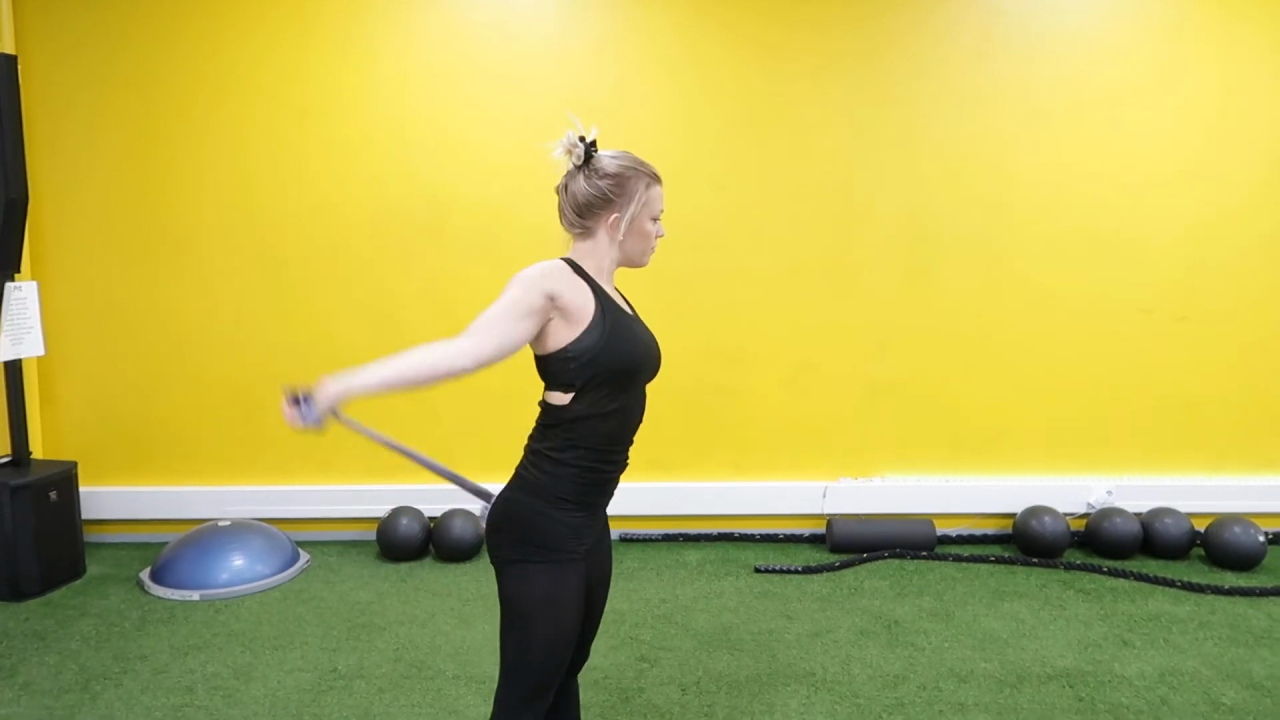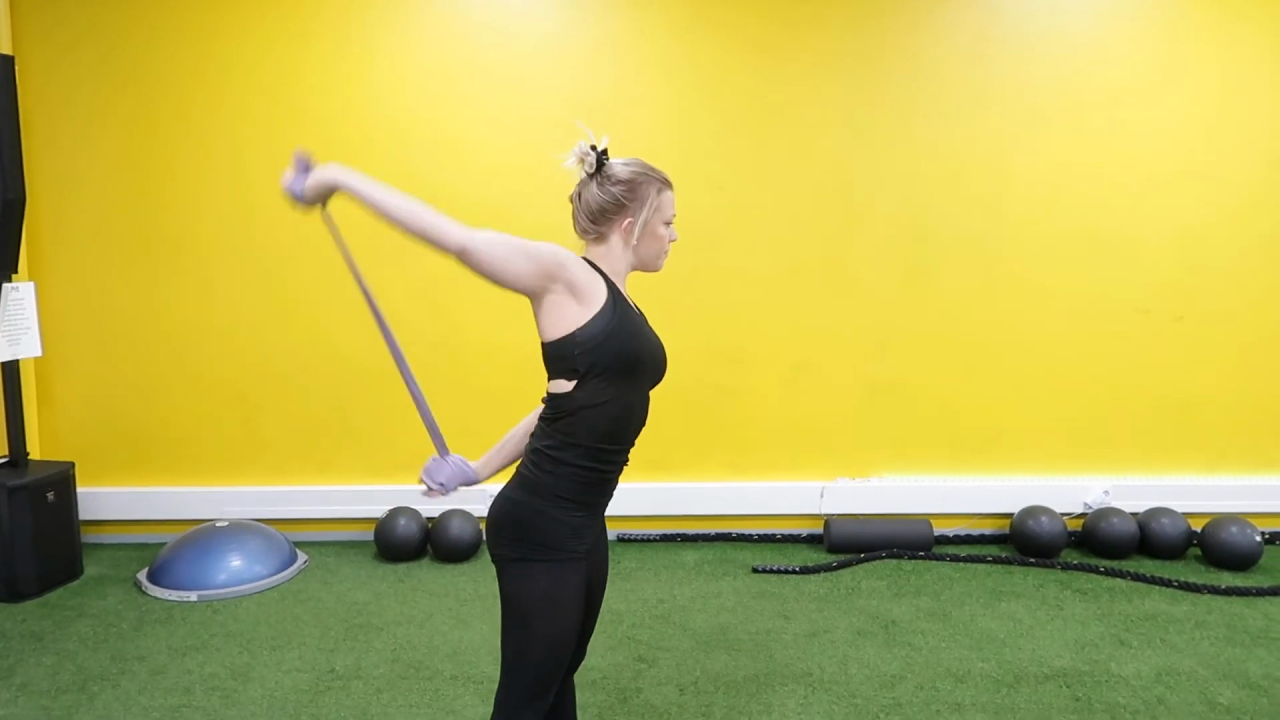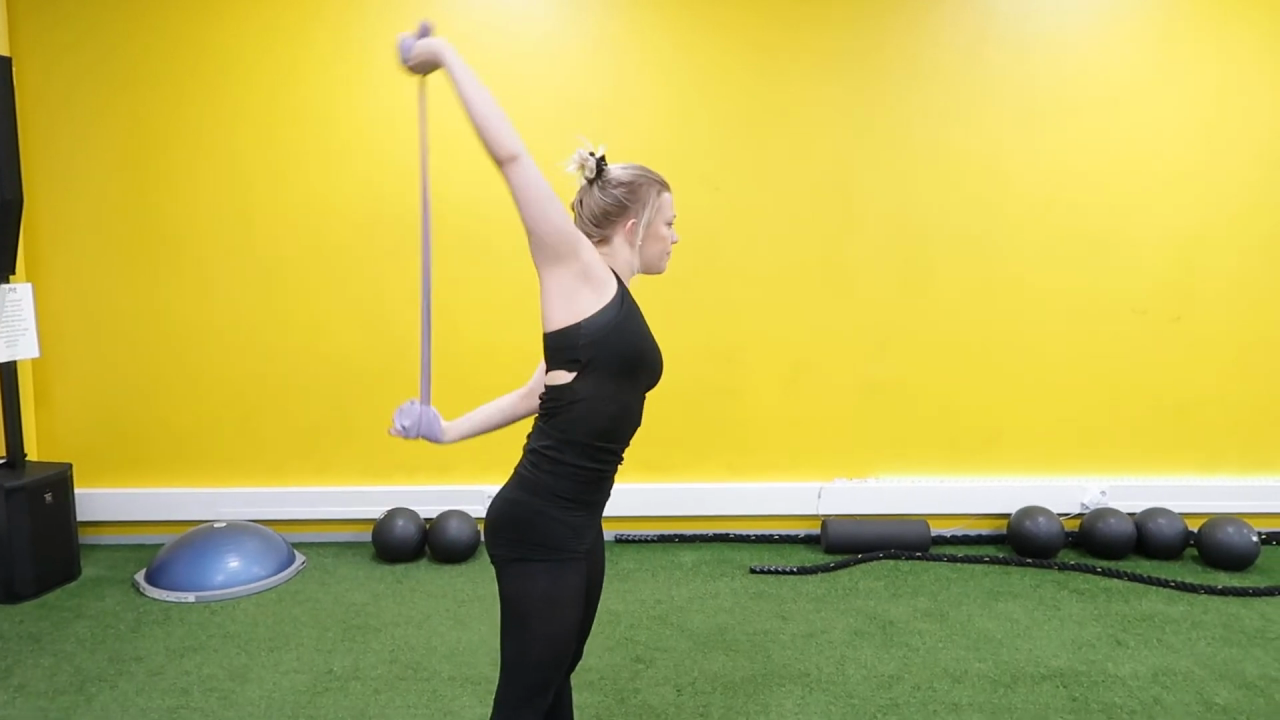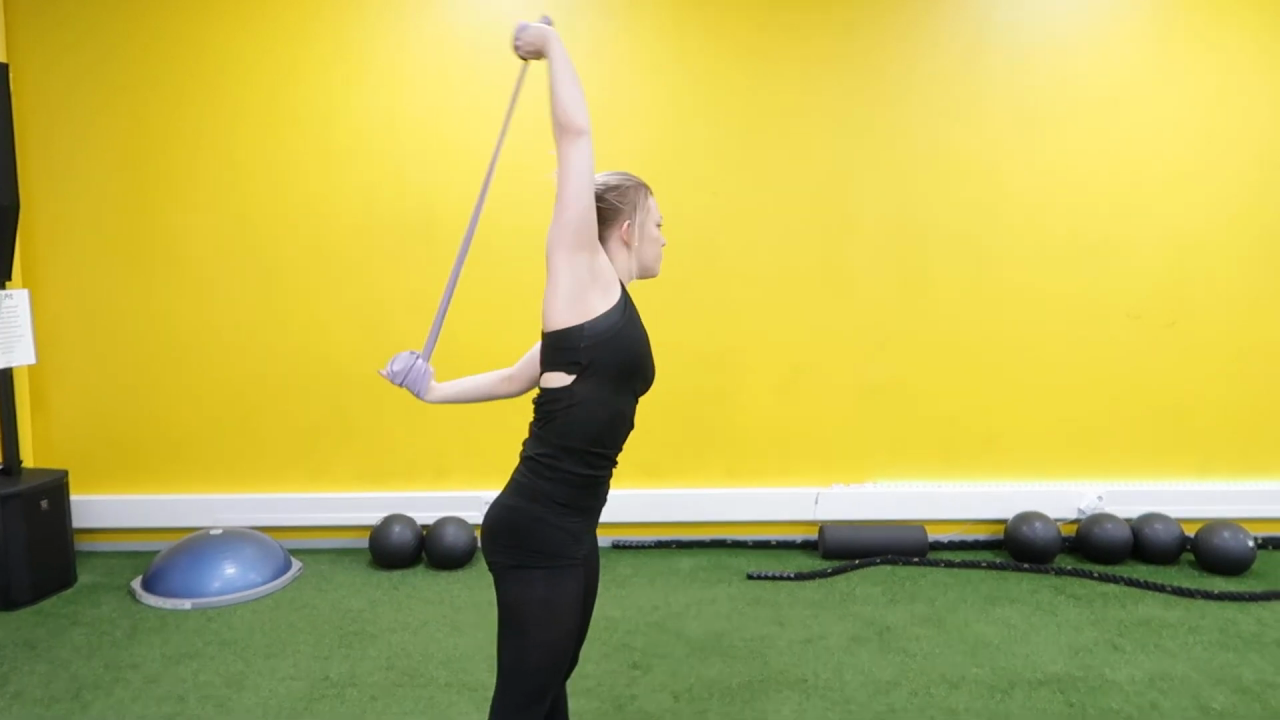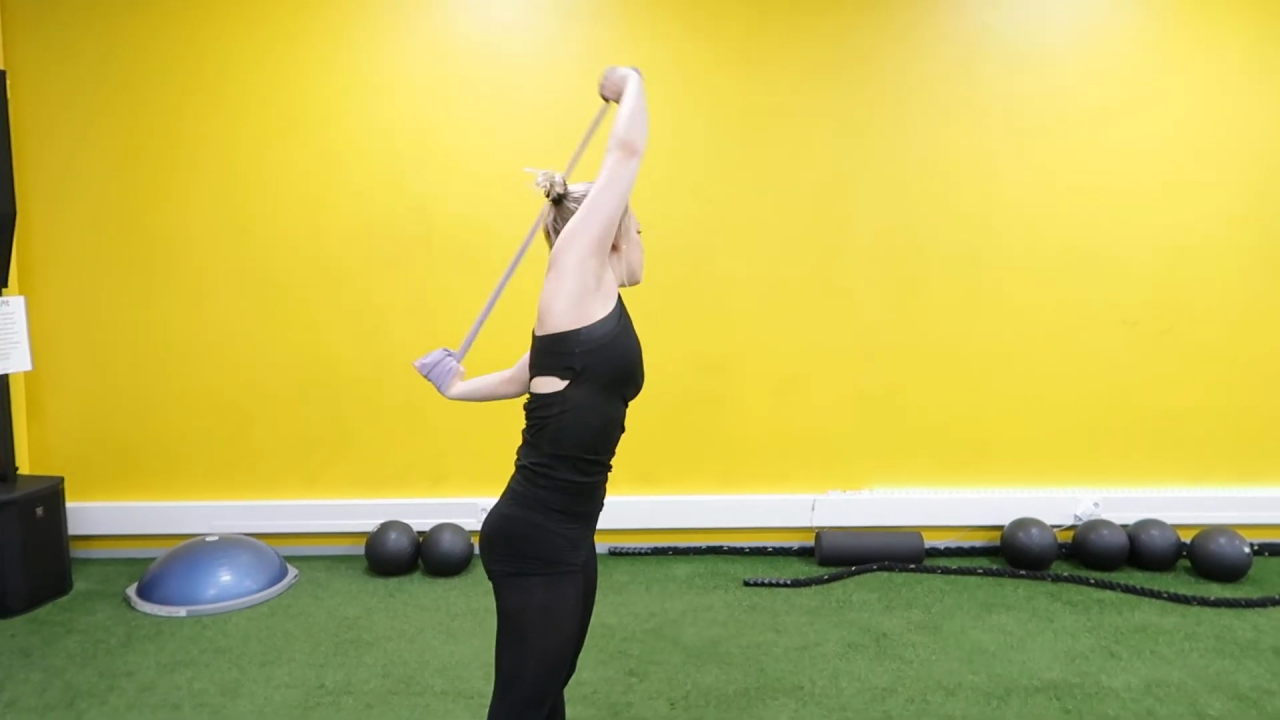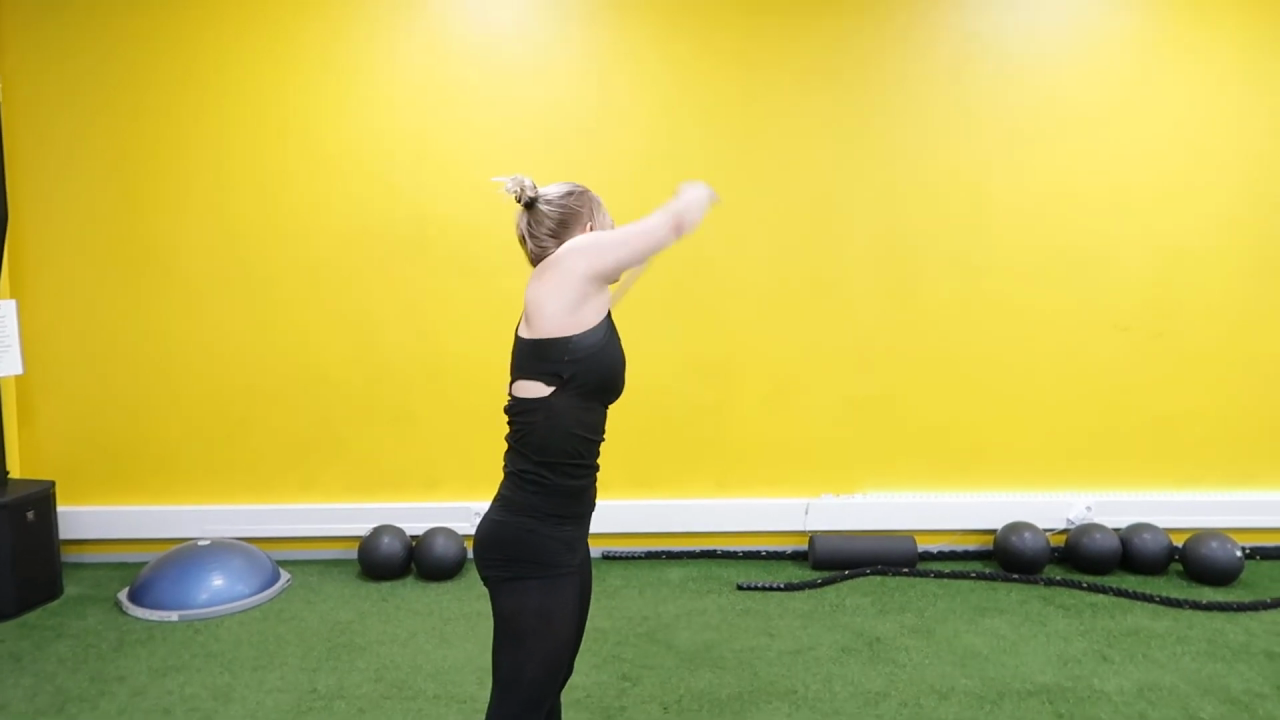
dt=0.2s
person 1, frame 1
left shoulder: (606, 294)
right shoulder: (553, 286)
right elbow: (465, 350)
right wrist: (347, 385)
left hip: (583, 523)
right hip: (539, 527)
person 1, frame 2
left shoulder: (615, 300)
right shoulder: (566, 276)
right elbow: (464, 240)
left wrist: (480, 466)
right wrist: (344, 178)
left hip: (580, 524)
right hip: (540, 525)
person 1, frame 3
left shoulder: (609, 302)
right shoulder: (576, 274)
right elbow: (513, 158)
left wrist: (451, 429)
right wrist: (448, 56)
left hip: (573, 523)
right hip: (538, 525)
person 1, frame 4
left shoulder: (605, 309)
right shoulder: (580, 273)
left elbow: (519, 376)
right elbow: (573, 137)
left wrist: (438, 390)
right wrist: (554, 44)
left hip: (569, 529)
right hip: (537, 530)
person 1, frame 5
left shoulder: (590, 310)
right shoulder: (577, 276)
left elbow: (521, 377)
right elbow: (624, 153)
left wrist: (459, 388)
right wrist: (629, 83)
left hip: (564, 535)
right hip: (536, 537)
person 1, frame 6
left shoulder: (565, 309)
right shoulder: (567, 267)
right elbow: (670, 221)
right wrist: (697, 195)
left hip: (555, 539)
right hip: (530, 547)
